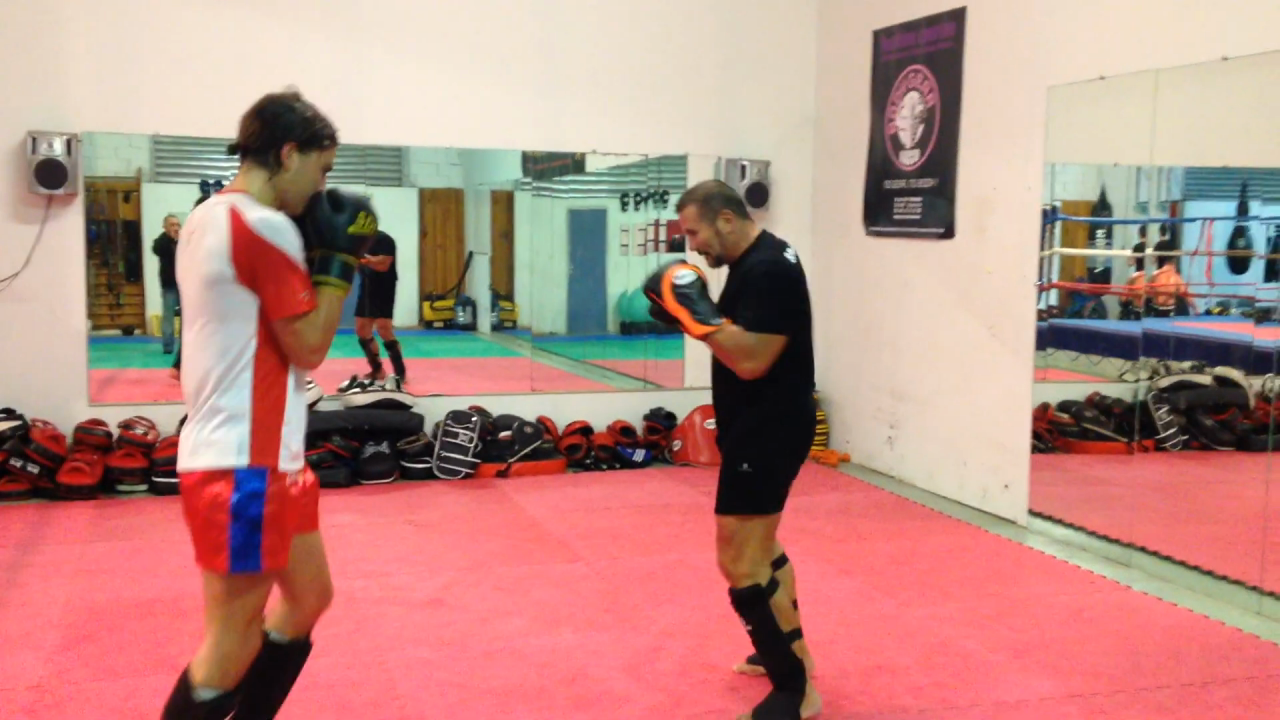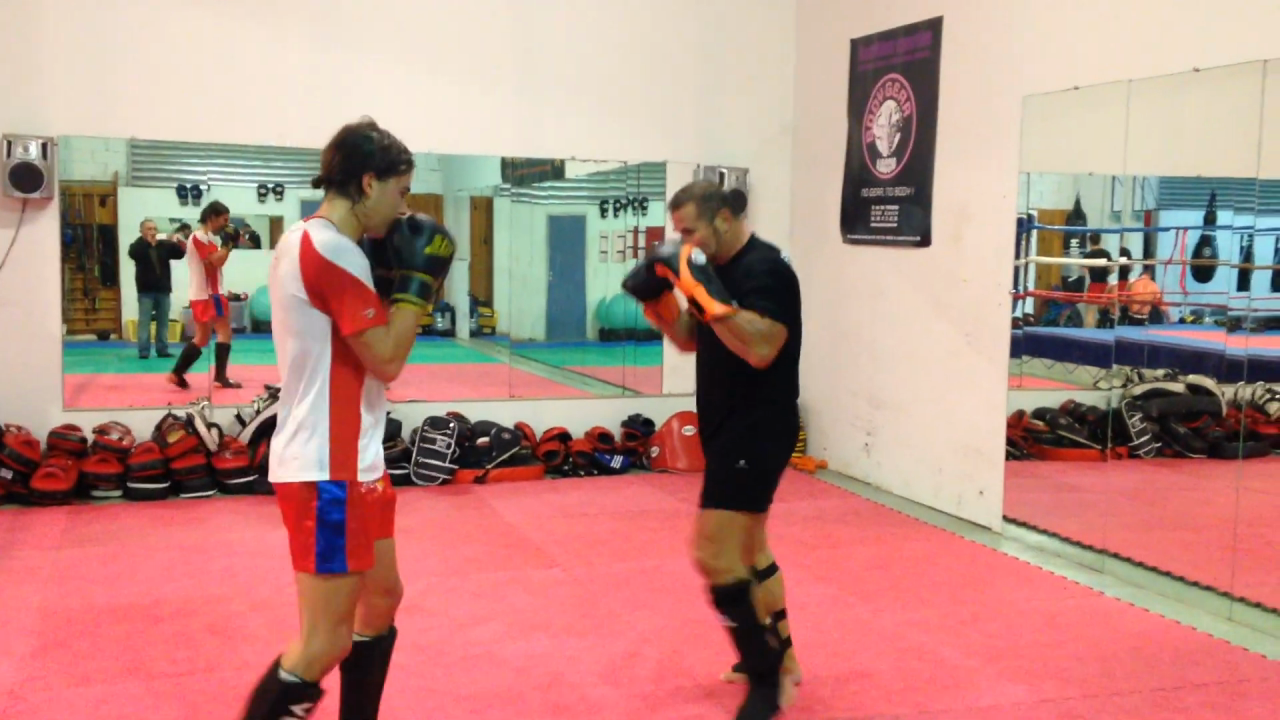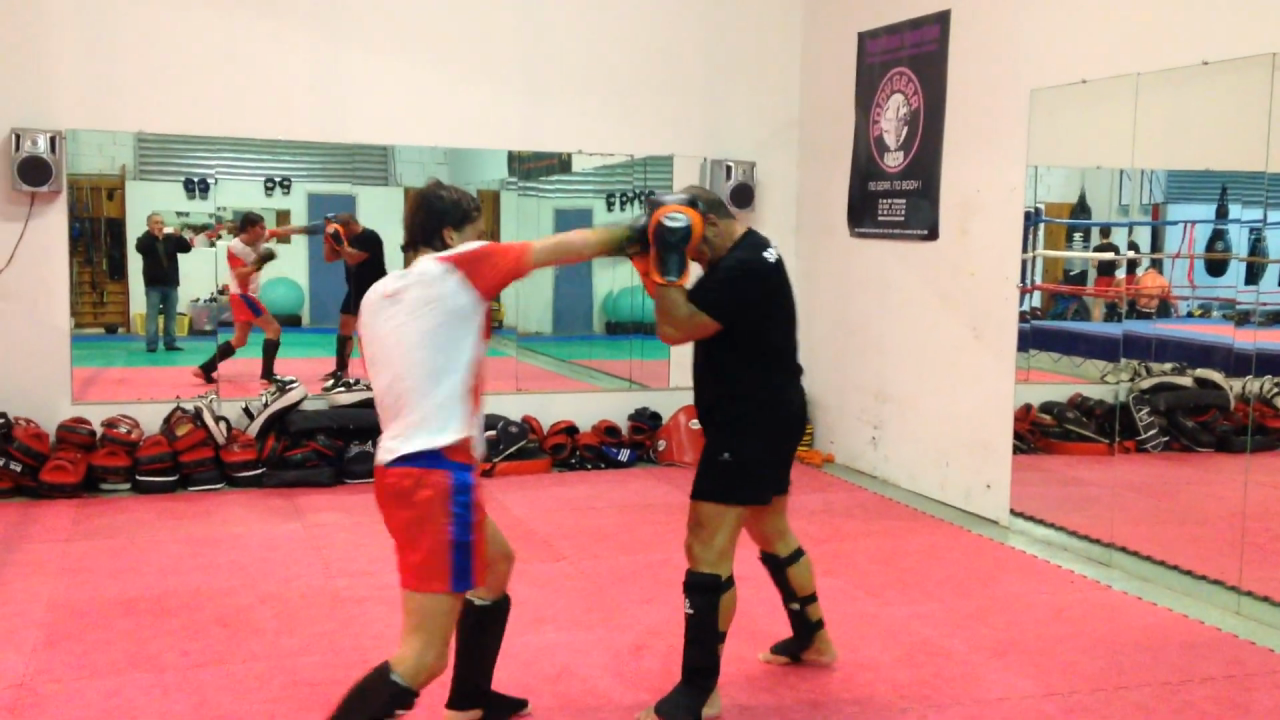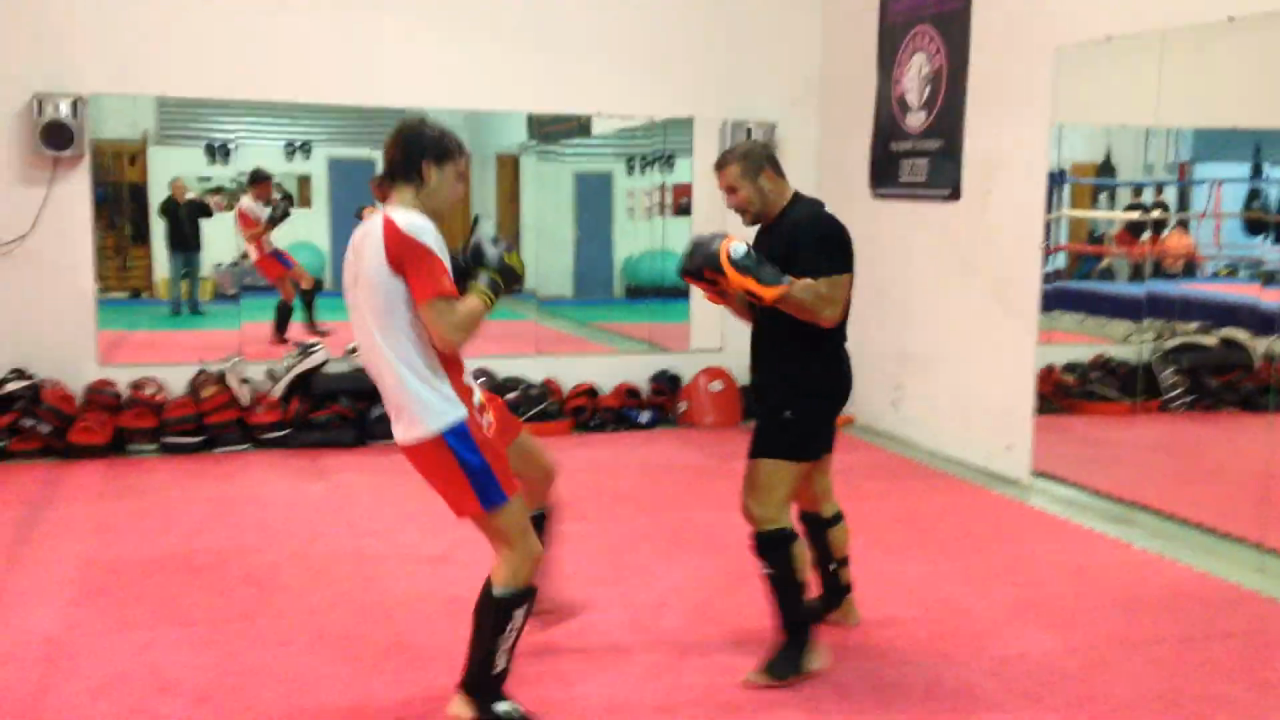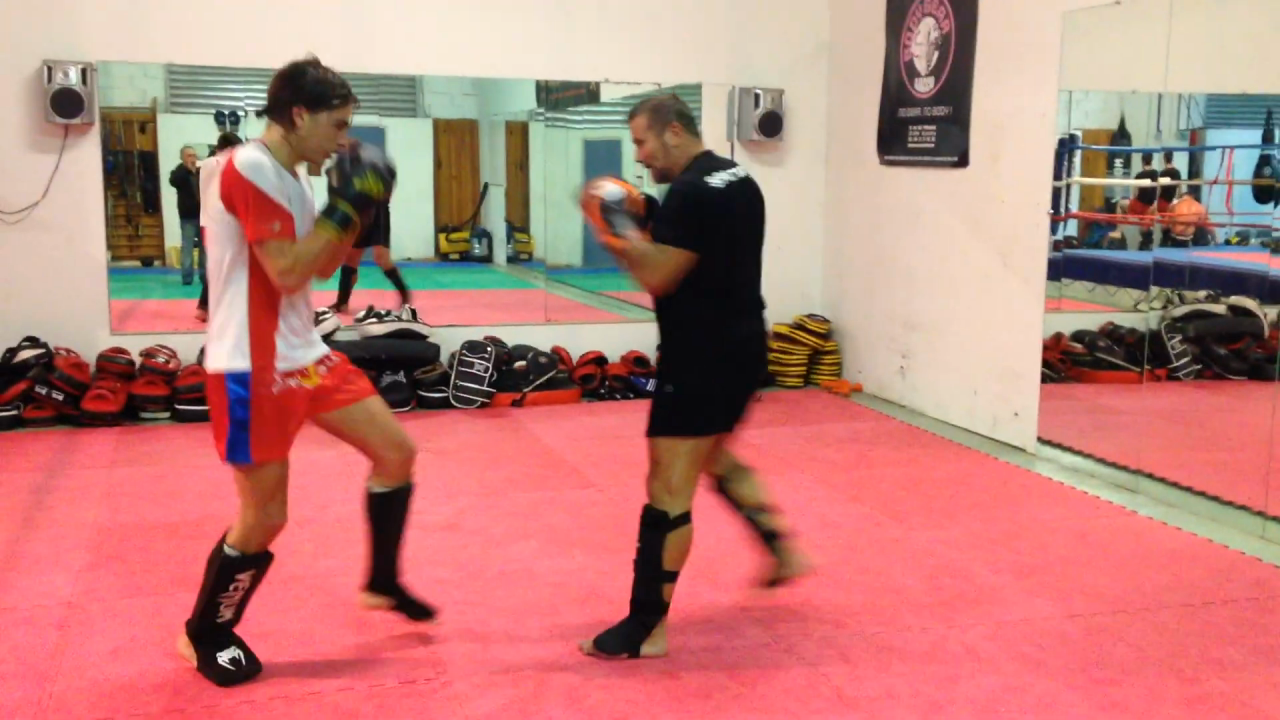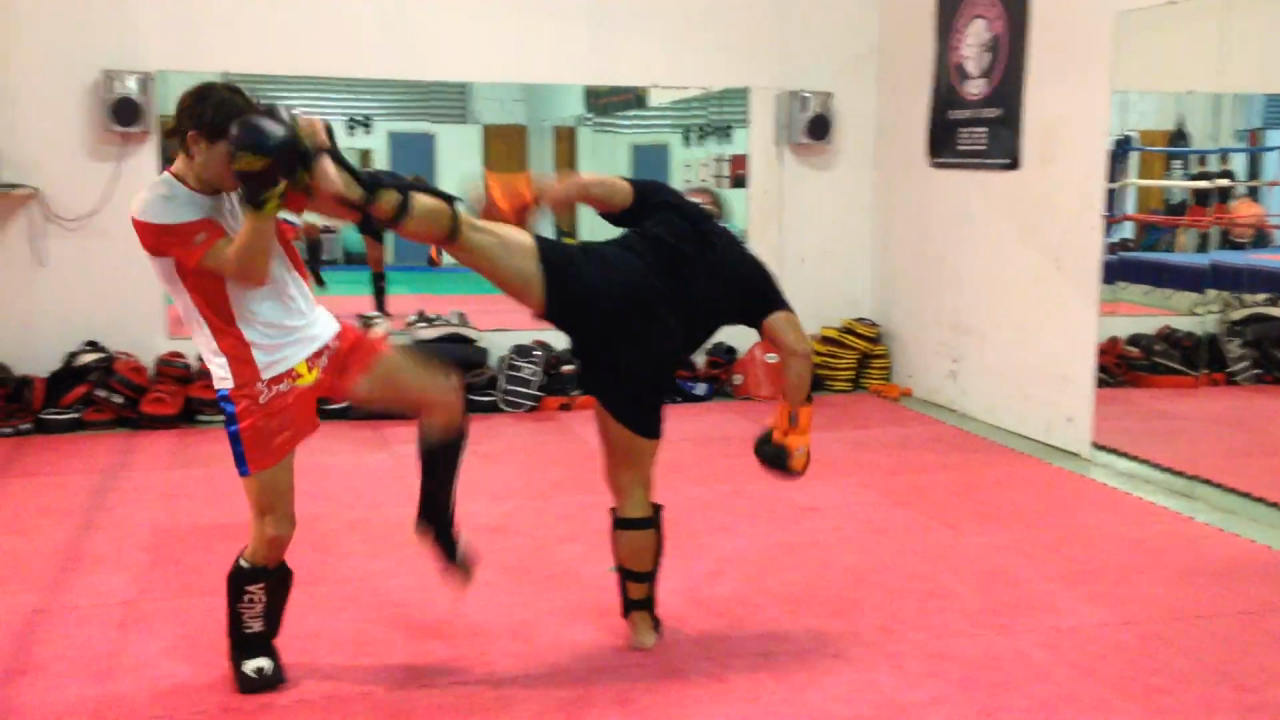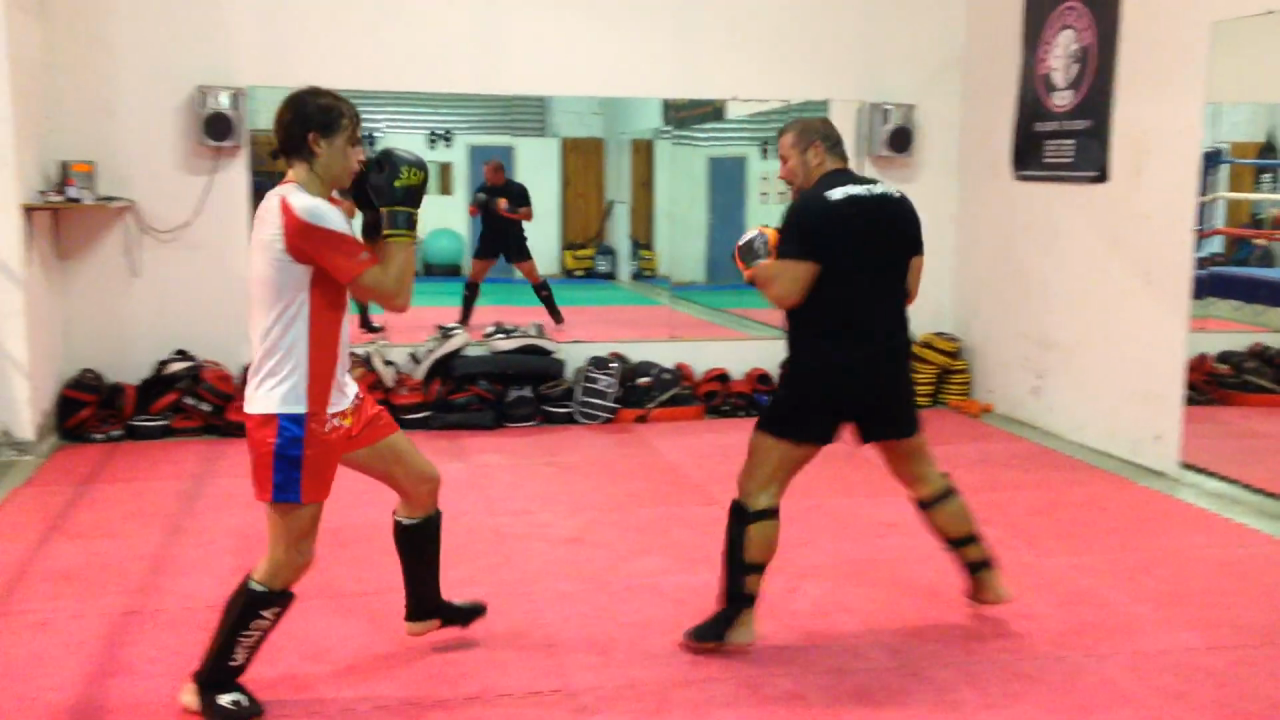
dt=0.7s
person 1, frame 1
left shoulder: (209, 219)
right shoulder: (265, 228)
right elbow: (308, 347)
left wrist: (314, 253)
right wrist: (338, 258)
left hip: (263, 457)
right hip: (241, 464)
left knee: (310, 597)
right knee: (235, 642)
person 1, frame 2
left shoulder: (311, 242)
right shoulder: (326, 249)
left elbow: (362, 337)
right elbow: (385, 360)
left wrist: (396, 271)
right wrist: (418, 278)
left hip: (353, 464)
right hip: (325, 472)
left knee: (379, 602)
right knee: (325, 639)
person 1, frame 3
left shoulder: (374, 298)
right shoulder: (462, 266)
right elbow: (562, 248)
right wrist: (624, 235)
left hip: (403, 466)
right hip: (436, 469)
left knee: (496, 564)
right knee: (423, 657)
person 1, frame 4
left shoulder: (372, 233)
right shoulder: (410, 230)
right elbow: (450, 332)
left wrist: (471, 278)
right wrist: (492, 281)
left hip: (447, 406)
right hip: (442, 420)
left knee: (540, 474)
right knee: (522, 552)
left ankle: (524, 600)
person 1, frame 5
left shoulder: (290, 175)
right shoulder: (246, 170)
left elbow: (322, 262)
right elbow: (288, 273)
left wrist: (355, 204)
right wrist: (345, 207)
left hip: (306, 358)
right hip: (251, 370)
left knee: (396, 452)
right knee: (263, 519)
left ankle: (383, 582)
right ankle: (205, 634)
person 1, frame 6
left shoulder: (250, 174)
right shoulder: (156, 209)
right elbow: (250, 271)
left wrist: (304, 151)
right wrist: (253, 189)
left hip: (321, 342)
right hip: (256, 380)
left knee: (444, 394)
right knee: (273, 532)
left ankle: (435, 515)
right ankle: (250, 646)
person 1, frame 7
left shoulder: (303, 207)
right shoulder: (303, 212)
left elbow: (353, 279)
right elbow: (394, 294)
left wrist: (383, 220)
right wrist: (400, 212)
left hip: (334, 398)
right hip: (293, 413)
left knee: (423, 482)
right knee: (290, 560)
left ankle: (424, 605)
person 2, frame 1
left shoulder: (767, 271)
right shoulder: (753, 262)
left elbow: (751, 361)
left wrist: (698, 310)
right wrist: (689, 313)
left hip: (769, 429)
right hip: (765, 424)
left knee: (742, 564)
right knee: (759, 543)
right ankle: (790, 649)
person 2, frame 2
left shoulder: (766, 271)
right shoulder: (719, 270)
left elbow: (760, 349)
right elbow: (692, 341)
left wrist: (706, 294)
right wrist: (661, 300)
left hip: (757, 432)
right hip: (731, 429)
left knee: (716, 558)
right knee: (746, 548)
right ankle: (779, 657)
person 2, frame 3
left shoulder: (742, 269)
right shoulder: (745, 257)
left elbow: (674, 329)
right elbow: (688, 318)
left wrist: (670, 259)
right wrist: (654, 264)
left hip: (750, 422)
right hip: (772, 413)
left knee: (707, 550)
right knee: (772, 531)
right ankle: (813, 638)
person 2, frame 4
left shoulder: (815, 227)
right shoulder: (772, 229)
left elbow: (826, 310)
left wrist: (758, 276)
right wrist: (726, 286)
left hip: (807, 386)
right hip: (790, 384)
left knee: (764, 506)
right knee: (813, 497)
left ankle: (801, 646)
right ankle: (837, 600)
person 2, frame 5
left shoulder: (691, 194)
right shoulder: (738, 181)
left elbow: (655, 276)
left wrist: (615, 229)
right wrist: (641, 234)
left hip: (701, 354)
right hip: (740, 346)
left knee: (667, 488)
right knee: (715, 459)
left ankle: (646, 626)
right ankle: (782, 550)
person 2, frame 6
left shoulder: (667, 205)
right shoulder: (748, 269)
left elbow: (589, 188)
right elbow: (795, 349)
left wrist: (519, 201)
right wrist: (796, 420)
left hip: (599, 282)
right hip: (640, 344)
left knee: (456, 224)
right knee: (634, 490)
left ankle: (344, 183)
right ankle: (641, 618)
person 2, frame 7
left shoulder: (813, 208)
right shoulder: (900, 204)
left elbow: (783, 292)
right elbow: (908, 289)
left wrist: (757, 263)
left hip: (822, 367)
right hip: (886, 364)
left knee: (759, 484)
right knee: (918, 471)
left ankle: (735, 618)
right ankle: (983, 575)
